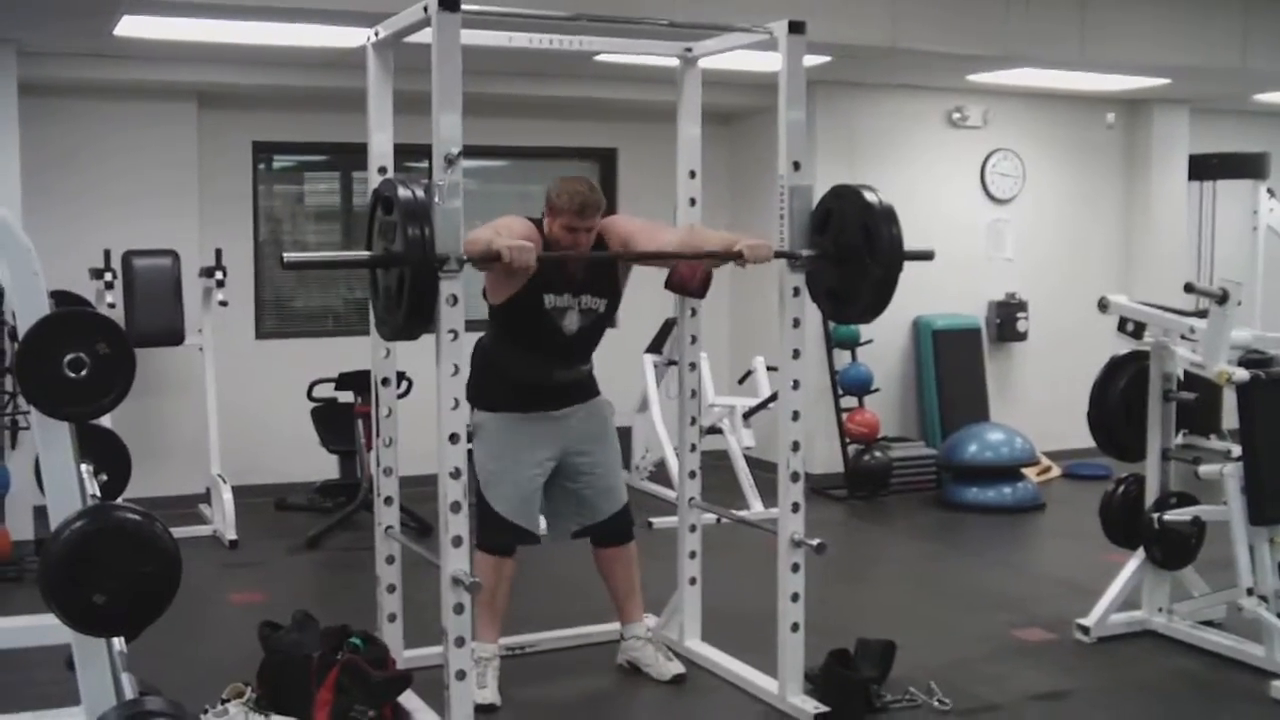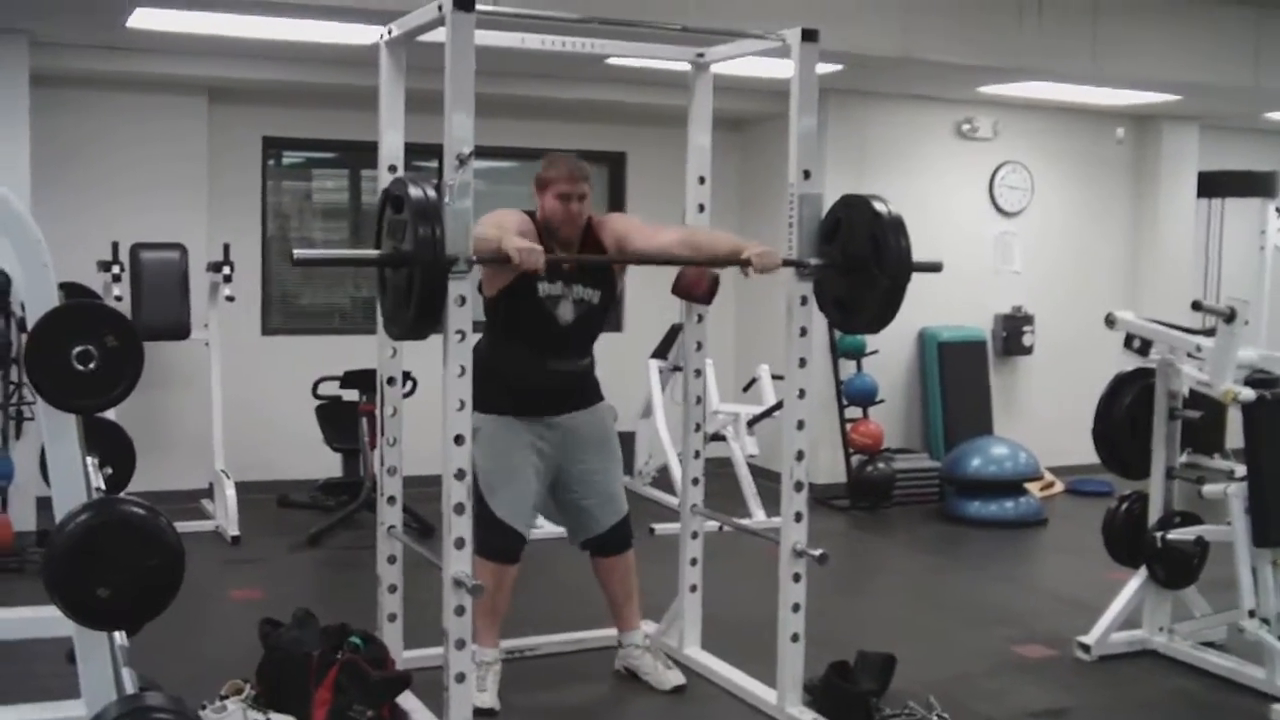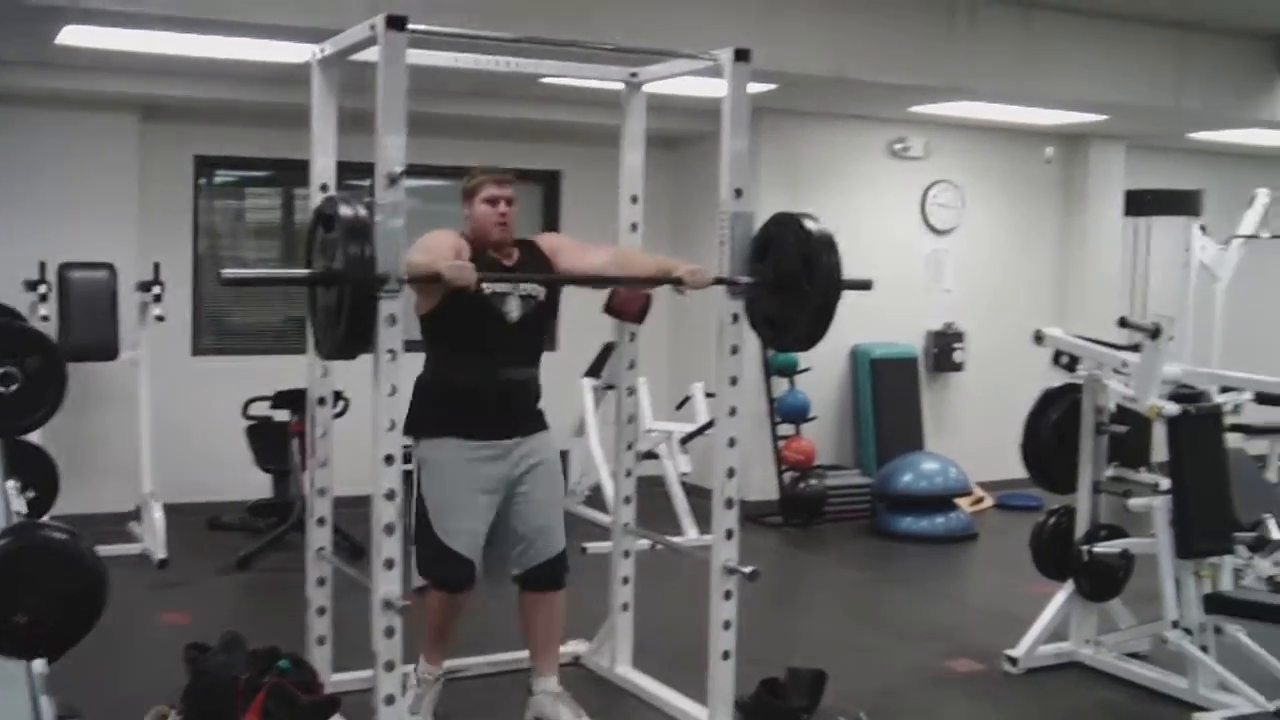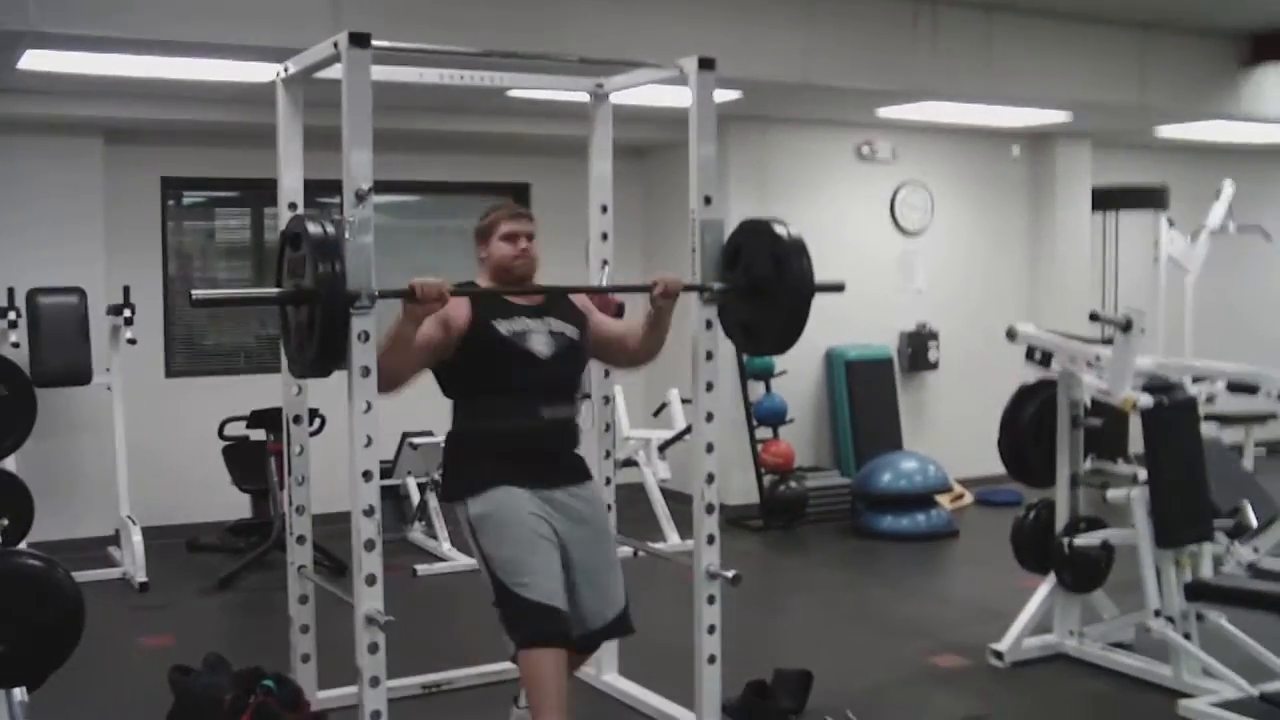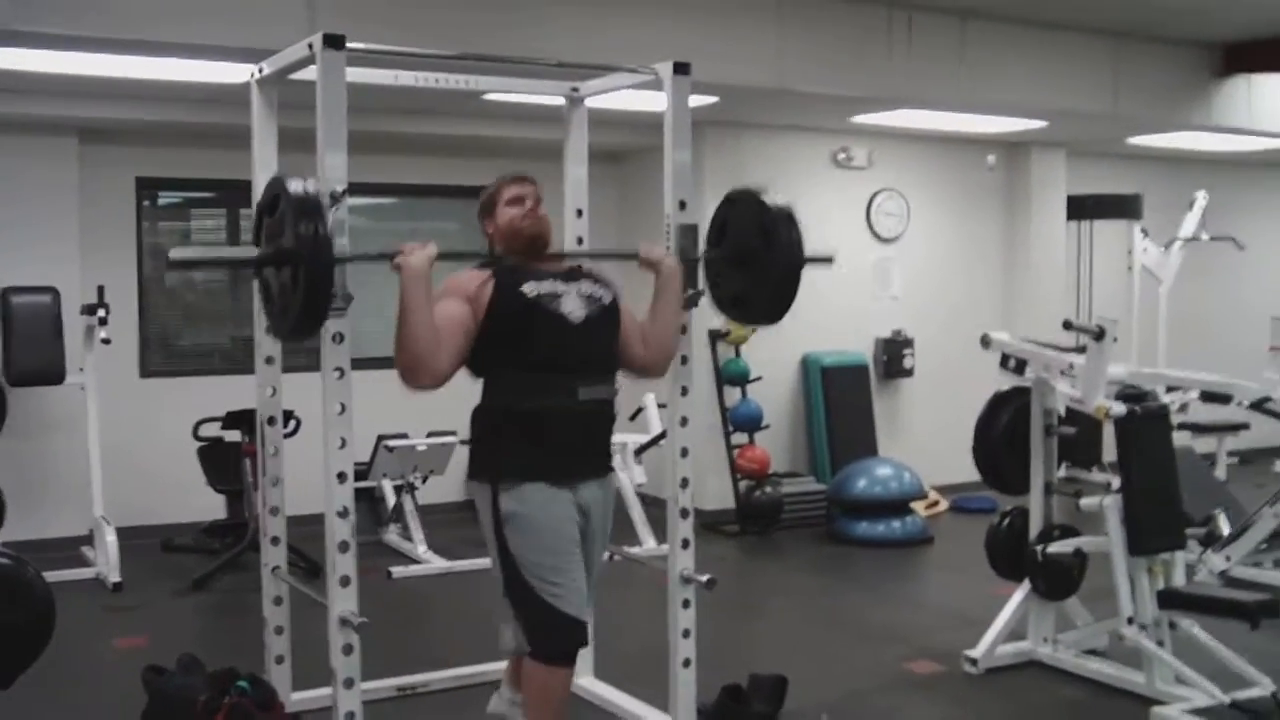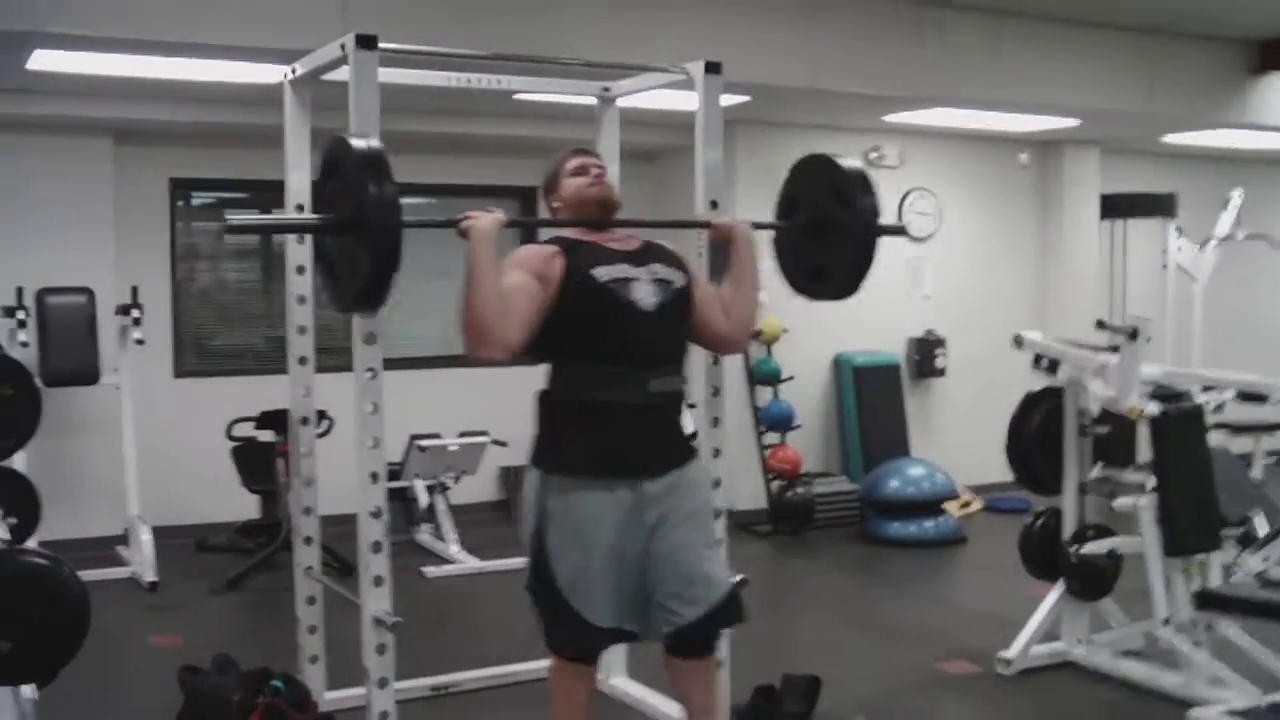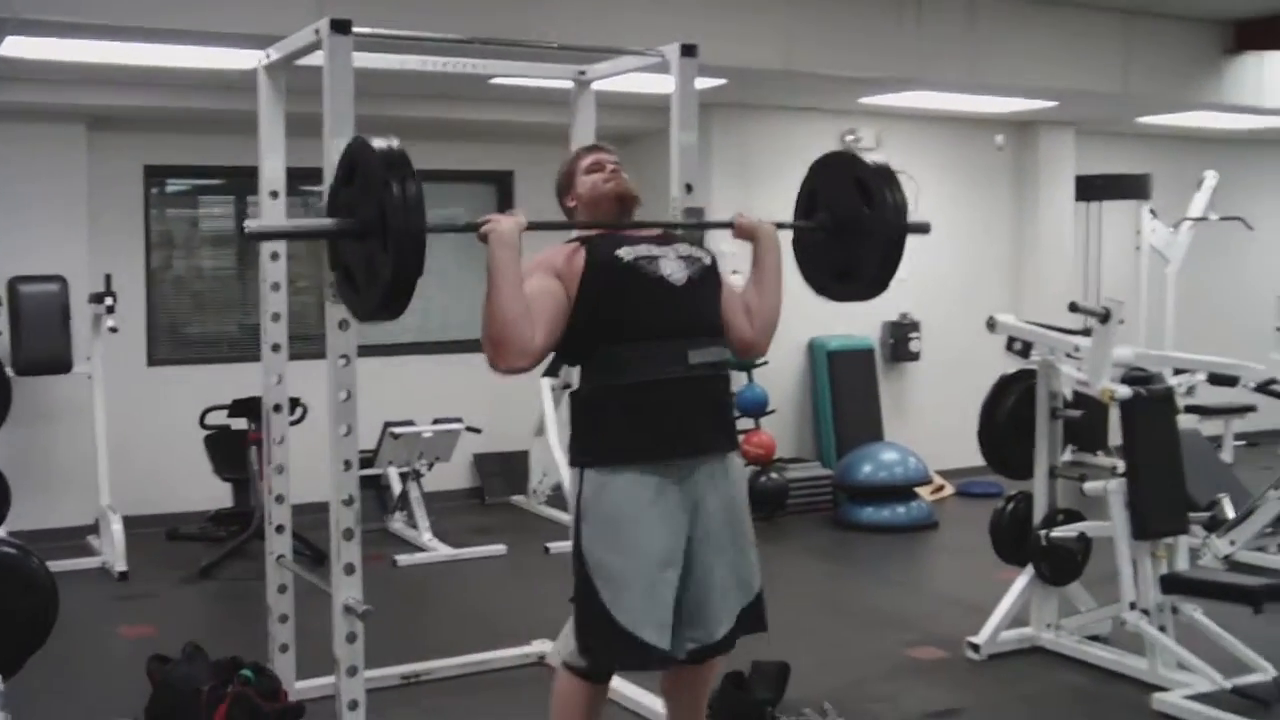
dt=0.4s
person 1, frame 1
left shoulder: (617, 238)
right shoulder: (519, 241)
left elbow: (678, 239)
right elbow: (478, 243)
left wrist: (734, 243)
right wrist: (500, 244)
left hip: (579, 404)
right hip: (507, 411)
left knee: (614, 519)
right knee: (499, 528)
left ankle: (636, 638)
right ankle: (483, 659)
person 1, frame 2
left shoulder: (611, 234)
right shoulder: (515, 227)
left elbow: (677, 240)
right elbow: (484, 237)
left wrist: (745, 248)
right wrist: (510, 247)
left hip: (581, 408)
right hip: (507, 414)
left knee: (611, 529)
right knee: (500, 534)
left ankle: (633, 643)
right ankle: (484, 661)
person 1, frame 3
left shoulder: (547, 251)
right shoulder: (447, 246)
left elbow: (613, 260)
right elbow: (415, 264)
left wrist: (673, 269)
right wrist: (440, 268)
left hip: (525, 432)
right hip: (453, 436)
left knee: (546, 562)
right knee: (451, 566)
right ankle: (428, 673)
person 1, frame 4
left shoulder: (569, 304)
right shoulder: (458, 310)
left elbow: (634, 351)
right elbow: (387, 377)
left wrist: (662, 306)
right wrist: (416, 313)
left hip: (569, 480)
right hip: (496, 487)
left knee: (602, 615)
right knee: (544, 619)
person 1, frame 5
left shoulder: (593, 281)
right shoulder: (478, 285)
left elbow: (652, 359)
right elbow: (422, 372)
left wrist: (668, 278)
right wrist: (415, 282)
left hip: (592, 471)
right hip: (521, 474)
left knee: (554, 615)
right knee: (555, 624)
person 1, frame 6
left shoulder: (666, 260)
right shoulder: (544, 262)
left elbow: (732, 334)
right elbow: (491, 343)
left wrist: (740, 245)
right wrist: (483, 243)
left hip: (670, 466)
right hip: (582, 474)
left knee: (698, 619)
right knee: (582, 631)
person 1, frame 7
left shoulder: (690, 250)
right shoulder: (564, 262)
left elbow: (753, 337)
right elbow: (512, 352)
left wrist: (766, 244)
right wrist: (504, 248)
left hip: (710, 459)
right hip: (623, 466)
left knee: (703, 629)
right knee: (604, 635)
